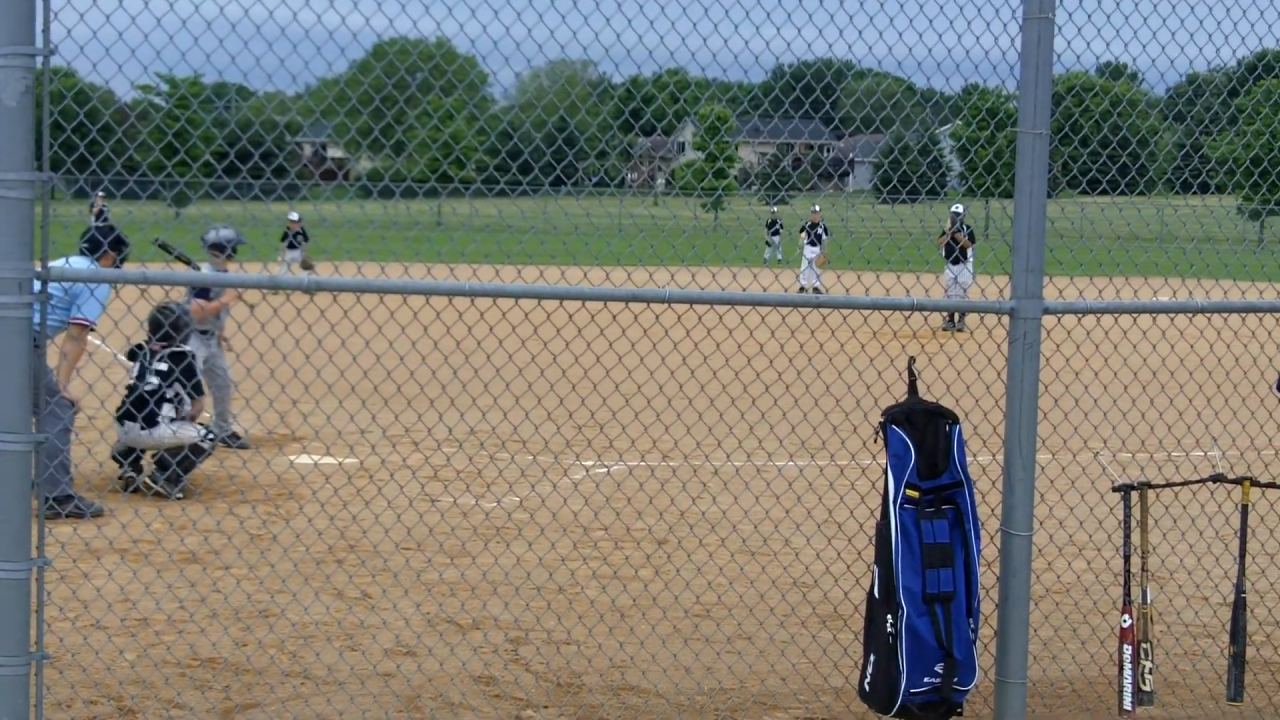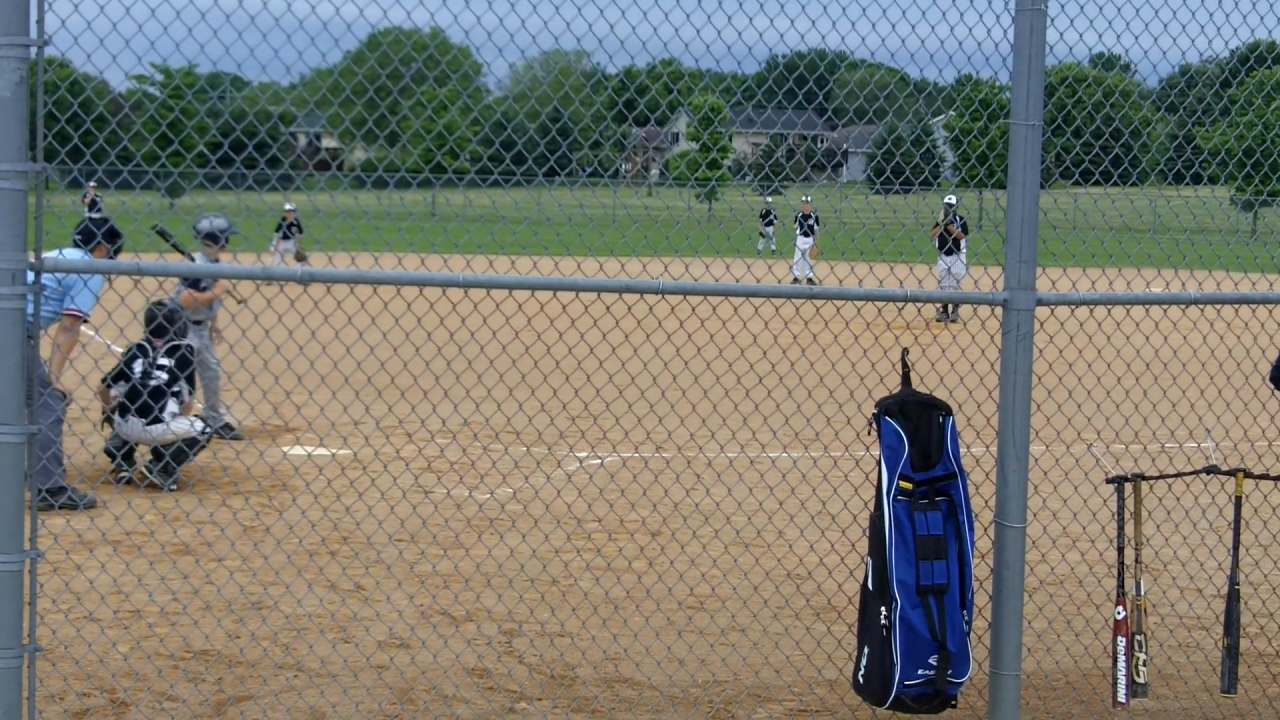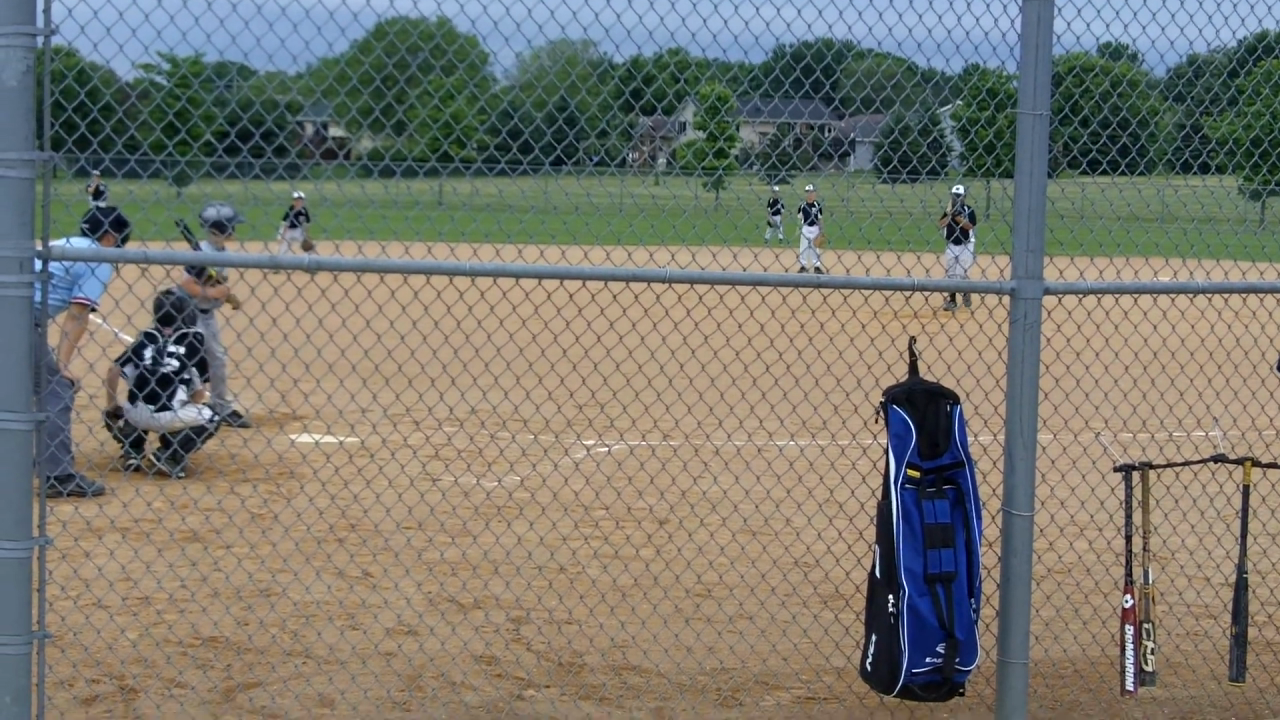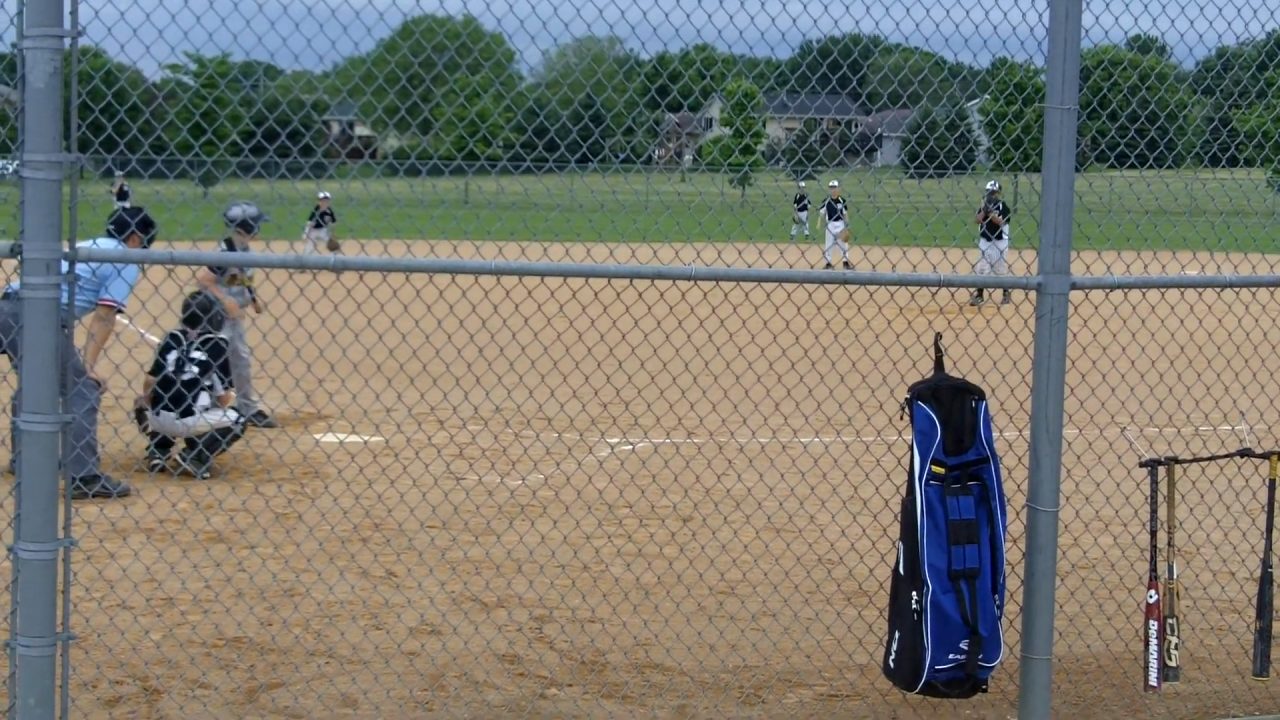
dt=0.3s
person 1, frame 1
left shoulder: (63, 264)
right shoulder: (99, 279)
right elbow: (76, 336)
right wrist: (62, 385)
right knee: (57, 410)
right ankle: (58, 498)
person 1, frame 2
left shoulder: (54, 256)
right shoulder: (91, 271)
right elbow: (68, 328)
right wrist: (54, 376)
right knee: (49, 401)
right ankle: (51, 489)
person 1, frame 3
left shoulder: (63, 245)
right shoulder: (104, 259)
right elbow: (80, 315)
right wrist: (61, 364)
right knee: (55, 389)
right ankle: (59, 476)
person 1, frame 4
left shoulder: (87, 246)
right shoulder: (127, 261)
right elbow: (104, 317)
right wrist: (88, 366)
right knee: (83, 389)
right ankle: (84, 478)
person 2, frame 1
left shoulder: (224, 273)
right elbow: (196, 311)
left wrist: (221, 332)
right wrist: (225, 299)
left hip: (210, 337)
right hip: (193, 337)
left knee: (223, 384)
left ankle: (223, 430)
person 2, frame 2
left shoulder: (216, 263)
right shoulder: (197, 265)
right elbow: (185, 300)
left wrist: (214, 324)
right wrist: (216, 292)
left hip: (203, 327)
left knee: (212, 375)
left ankle: (217, 421)
person 2, frame 3
left shoulder: (221, 251)
right shoulder: (203, 253)
right elbow: (183, 284)
left wrist: (229, 296)
right wrist: (210, 293)
left hip: (208, 315)
left knee: (218, 363)
left ankle: (224, 409)
person 2, frame 4
left shoulder: (246, 250)
right shoulder: (228, 252)
right elbow: (203, 279)
left wrist: (254, 299)
right wrist: (226, 302)
left hip: (234, 316)
left knee: (243, 363)
left ankle: (249, 410)
person 3, frame 1
left shoulder: (141, 350)
right shoulder: (183, 357)
right elbow: (197, 401)
right wrist: (192, 415)
left hip: (125, 426)
right hip: (156, 430)
right knee: (206, 438)
left ankle: (130, 470)
right ankle: (165, 477)
person 3, frame 2
left shoulder: (136, 349)
right shoulder: (183, 351)
left elbow: (104, 387)
right elbow: (188, 401)
left wrist: (109, 413)
right wrist: (183, 422)
left hip: (126, 424)
right hip: (158, 427)
right knee: (203, 431)
left ankle: (122, 465)
right ankle: (161, 469)
person 3, frame 3
left shoulder: (147, 337)
right shoulder: (193, 339)
left elbow: (114, 369)
right elbow: (200, 388)
left wrist: (111, 407)
right wrist: (190, 411)
left hip: (135, 412)
right hip: (167, 414)
right knee: (211, 420)
left ankle: (132, 452)
right ankle: (168, 456)
person 3, frame 4
left shoulder: (172, 338)
right shoulder: (217, 344)
left elbow: (150, 381)
right elbow: (224, 396)
left wrist: (143, 405)
right wrist: (219, 412)
left hip: (158, 417)
right hip: (189, 420)
right knee: (237, 422)
left ankle: (157, 452)
right ankle: (195, 456)
